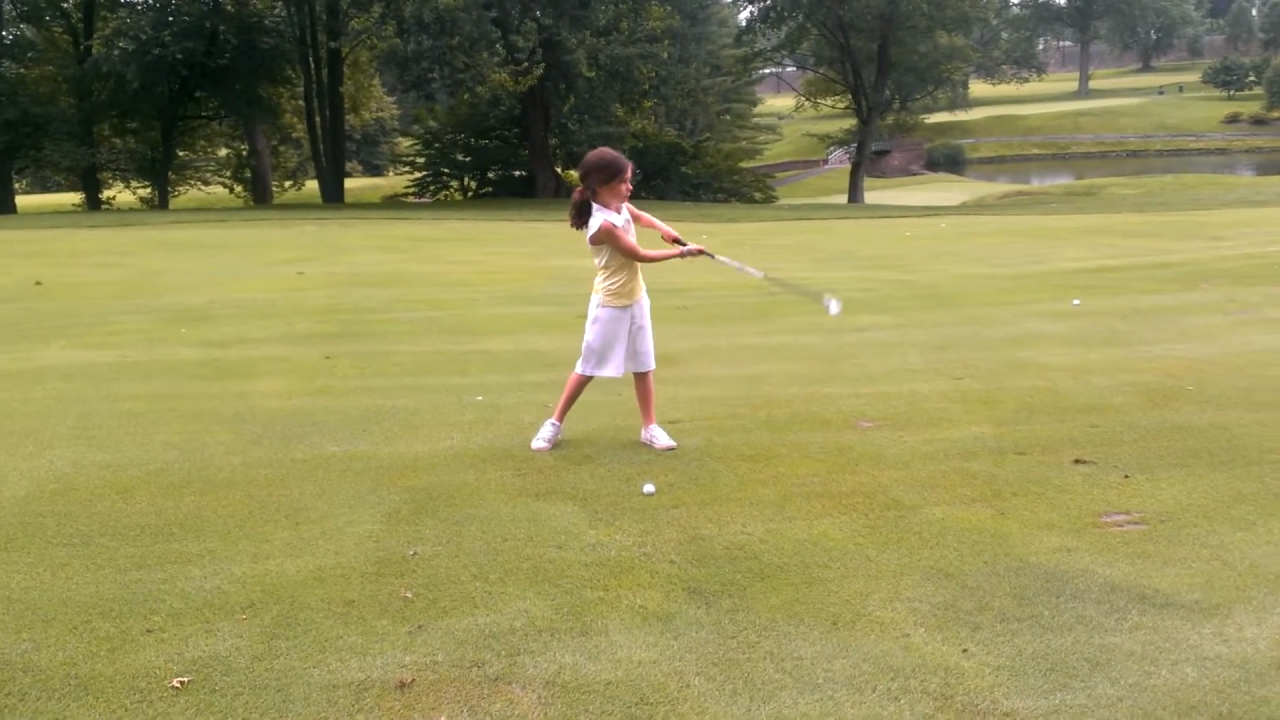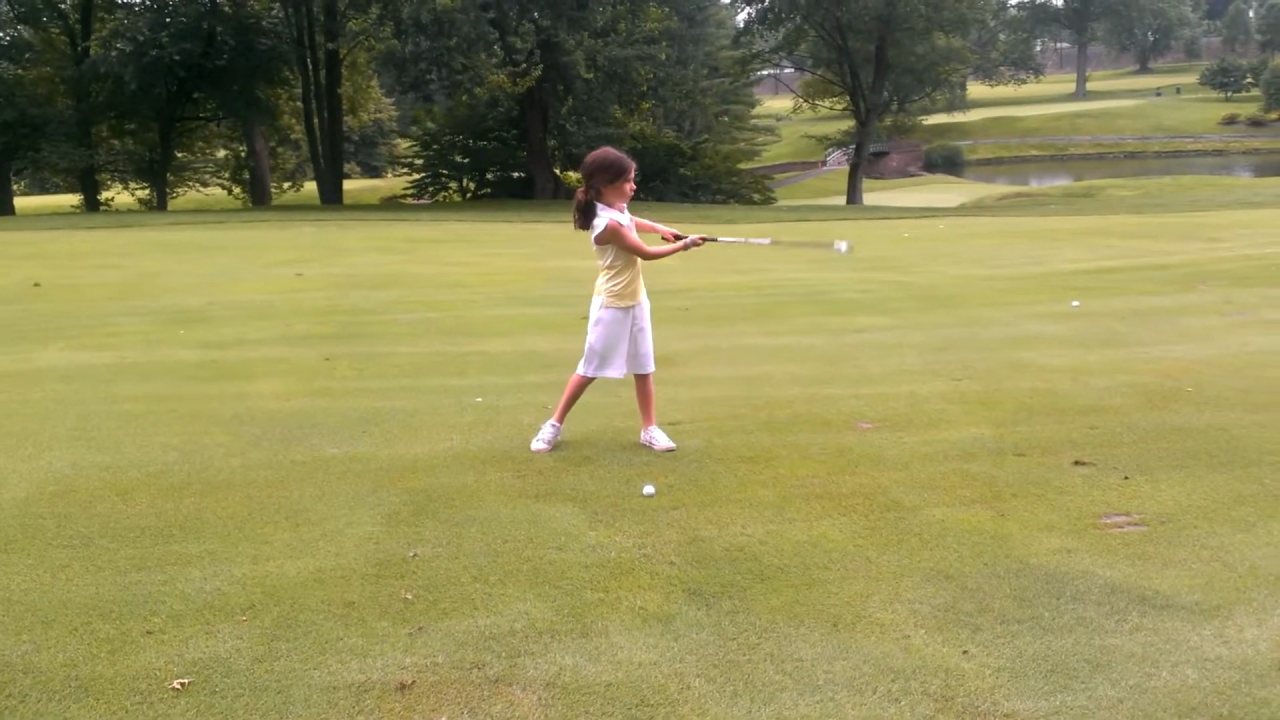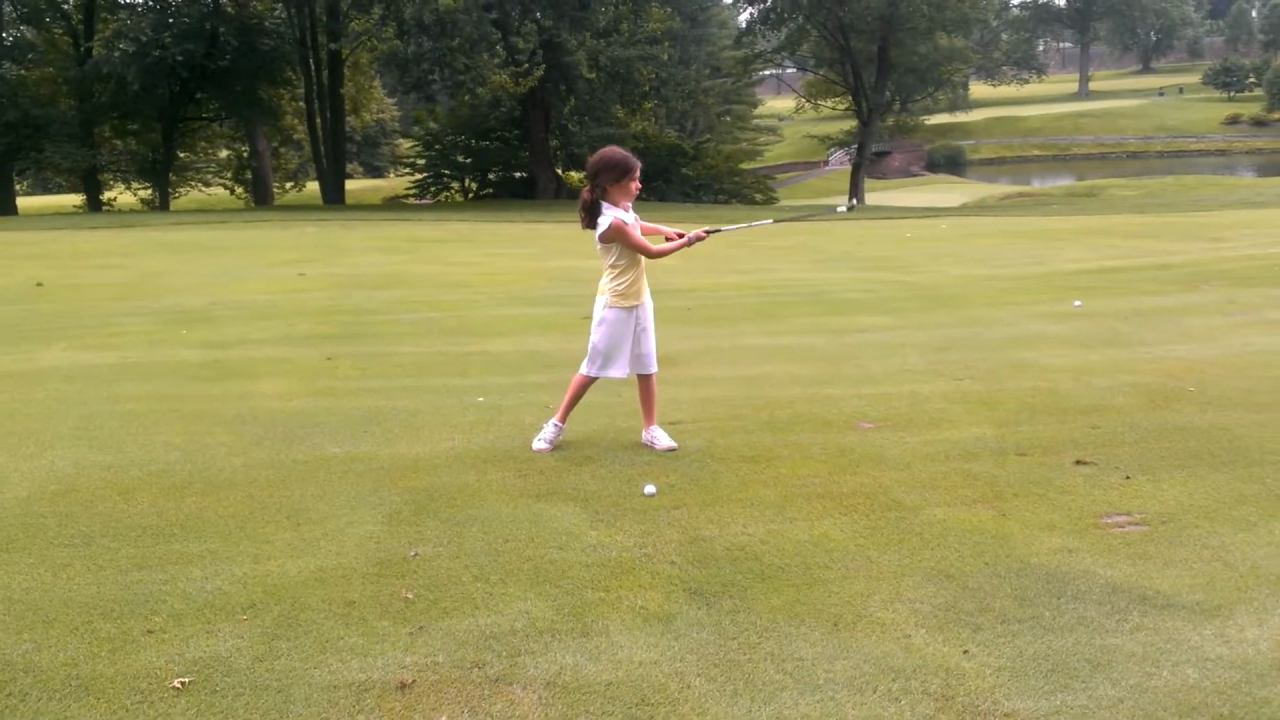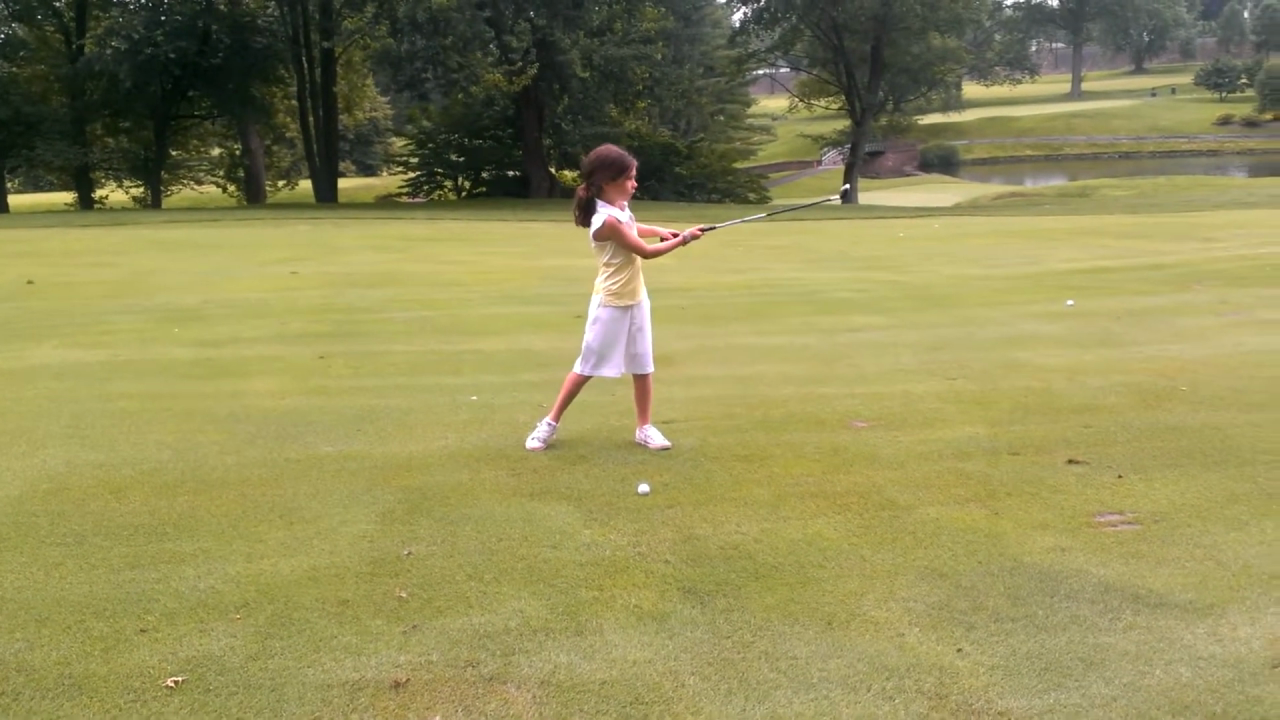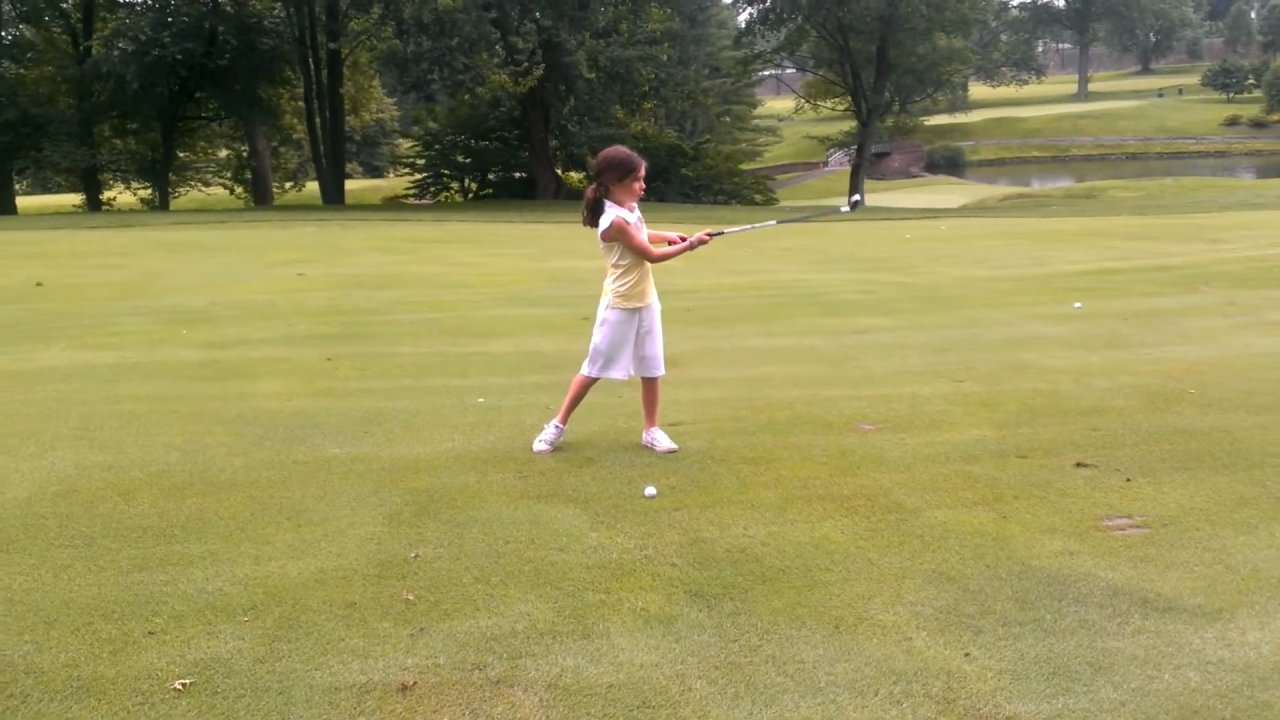
dt=0.1s
person 1, frame 1
left shoulder: (619, 204)
right shoulder: (603, 225)
left elbow: (639, 216)
right elbow: (639, 255)
left wrist: (662, 227)
right wrist: (681, 252)
left hip: (635, 299)
right hip: (610, 304)
left knee: (643, 366)
right knee: (588, 367)
left ankle: (649, 427)
right ankle: (555, 424)
person 1, frame 2
left shoulder: (618, 208)
right shoulder: (608, 224)
left elbow: (633, 224)
right elbow: (645, 253)
left wrist: (661, 228)
right wrist: (683, 244)
left hip: (636, 301)
right hip: (612, 305)
left knee: (644, 367)
right knee: (590, 368)
left ankle: (649, 428)
right ankle: (555, 424)
person 1, frame 3
left shoulder: (623, 208)
right shoulder: (613, 223)
right elbow: (649, 251)
left wrist: (665, 229)
right wrist: (687, 241)
left hip: (639, 301)
right hip: (616, 305)
left knee: (646, 367)
right knee: (593, 368)
left ankle: (650, 428)
right ankle: (557, 424)
person 1, frame 4
left shoulder: (619, 208)
right shoulder: (607, 220)
right elbow: (644, 251)
left wrist: (660, 230)
right wrist: (682, 240)
left hip: (636, 300)
right hip: (610, 304)
left knee: (643, 366)
right knee: (586, 367)
left ankle: (644, 427)
right ankle: (550, 423)
person 1, frame 5
left shoulder: (630, 209)
right shoulder: (615, 221)
right elbow: (651, 255)
left wrist: (669, 236)
right wrist: (689, 245)
left hip: (646, 302)
right hip: (619, 306)
left knee: (652, 369)
right knee: (593, 368)
left ankle: (651, 430)
right ankle: (558, 425)
